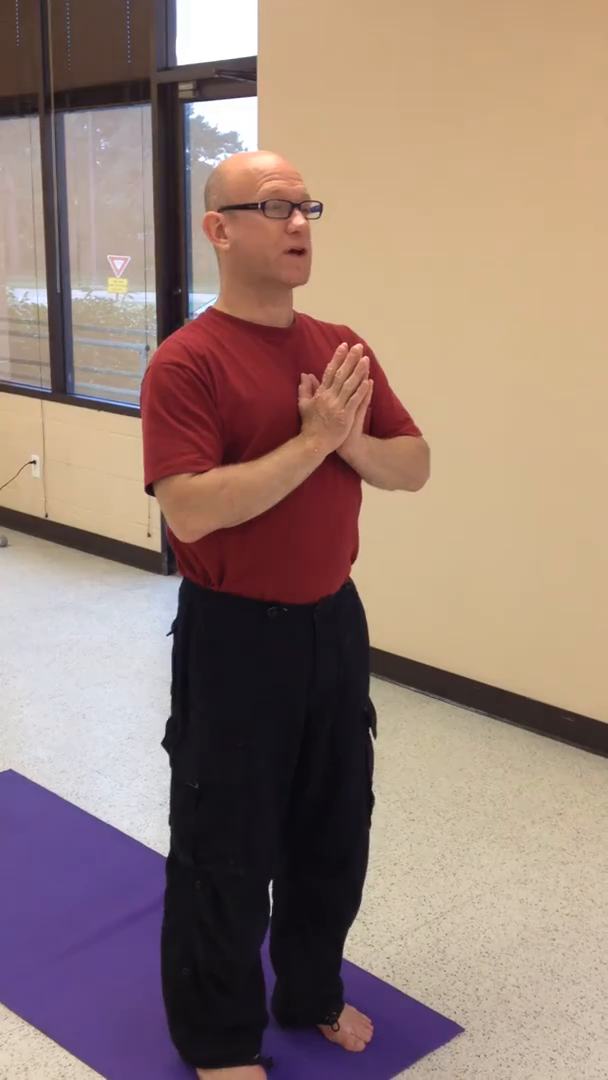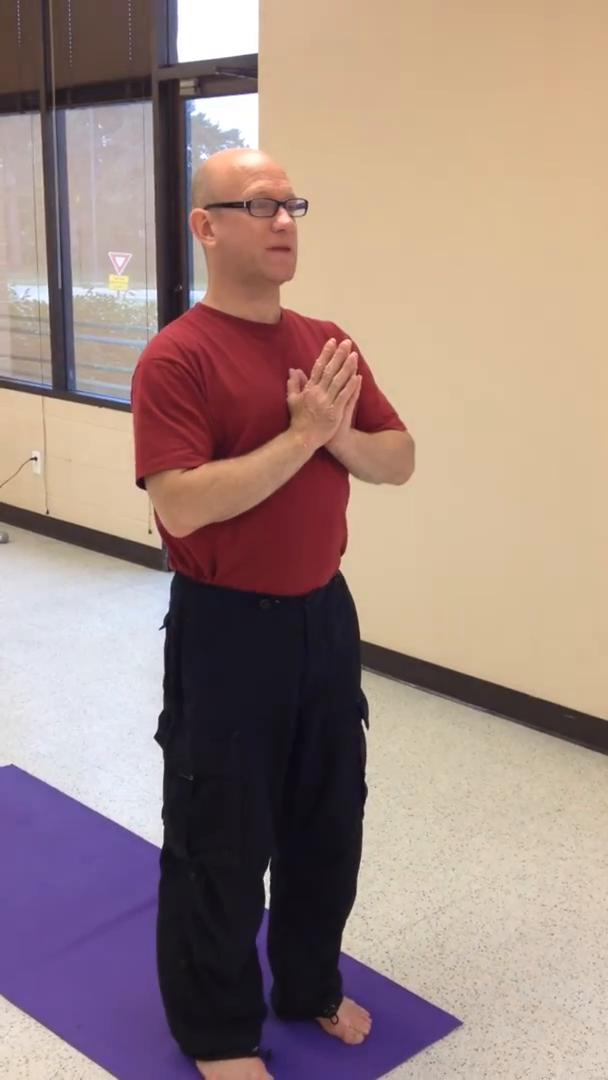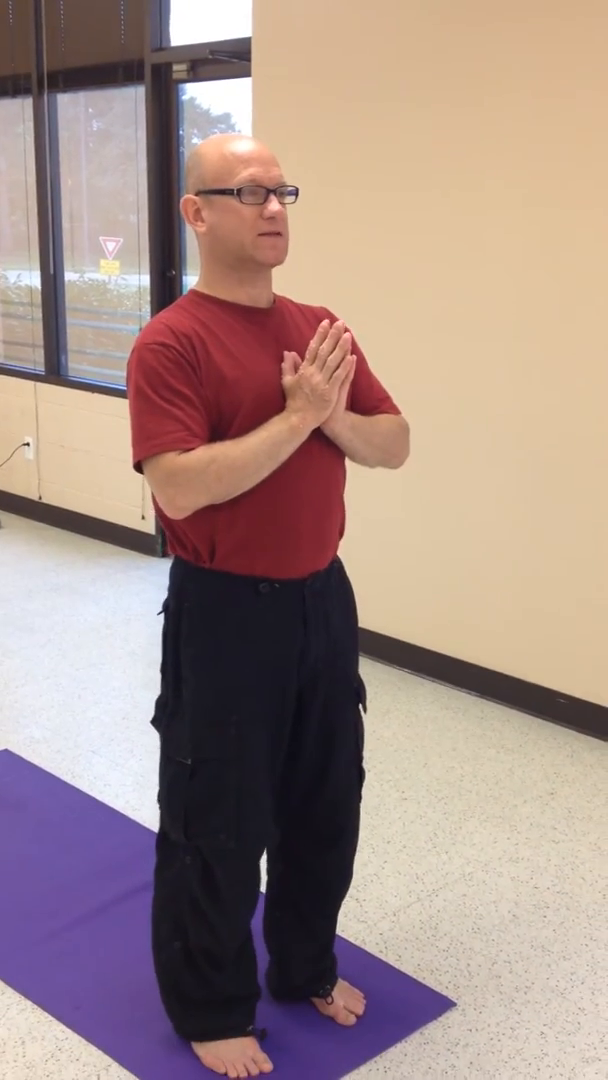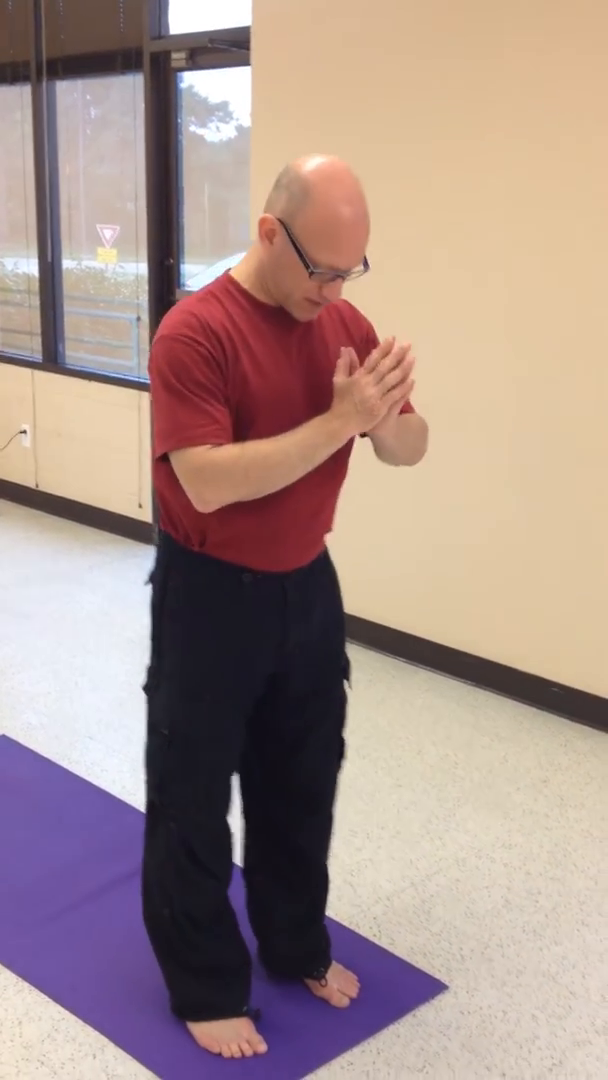
dt=0.7s
person 1, frame 1
left shoulder: (341, 348)
right shoulder: (186, 362)
left elbow: (414, 465)
right elbow: (188, 511)
left wrist: (349, 440)
right wrist: (311, 441)
left hip: (334, 623)
right hip: (233, 636)
left knee: (334, 829)
right knee: (225, 847)
left ankle: (312, 991)
person 1, frame 2
left shoulder: (327, 344)
right shoulder: (176, 358)
left elbow: (399, 459)
right elbow: (181, 505)
left wrist: (338, 435)
right wrist: (300, 435)
left hip: (324, 615)
right hip: (226, 630)
left knee: (329, 822)
right knee: (219, 841)
left ankle: (310, 984)
person 1, frame 3
left shoulder: (321, 329)
right shoulder: (171, 343)
left elbow: (394, 443)
right elbow: (179, 487)
left wrist: (334, 415)
right wrist: (295, 417)
left hip: (323, 598)
right hip: (224, 613)
left knee: (326, 805)
right knee: (215, 822)
left ankle: (305, 965)
person 1, frame 4
left shoulder: (344, 325)
right shoulder: (195, 331)
left elbow: (411, 445)
right elbow: (208, 482)
left wrist: (383, 415)
right wrist: (339, 421)
left hip: (307, 586)
right hip: (209, 597)
left knee: (303, 784)
right knee: (194, 797)
left ankle: (296, 946)
right ankle: (205, 989)
